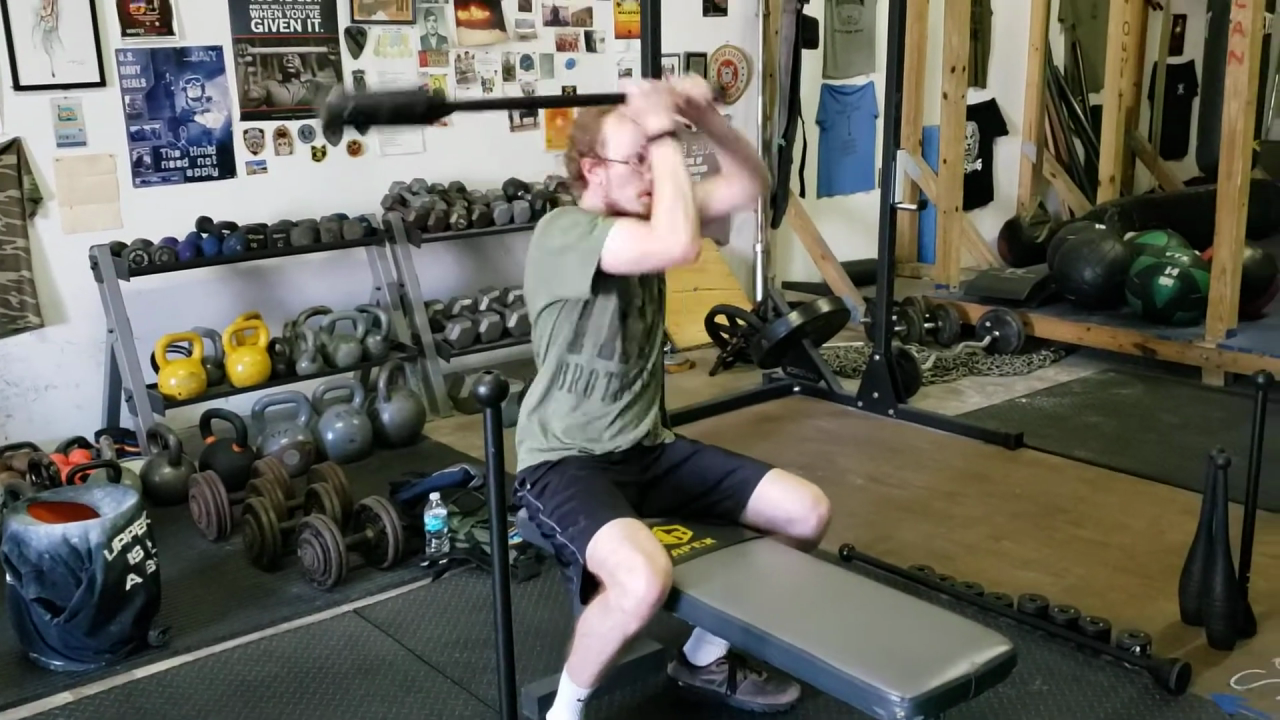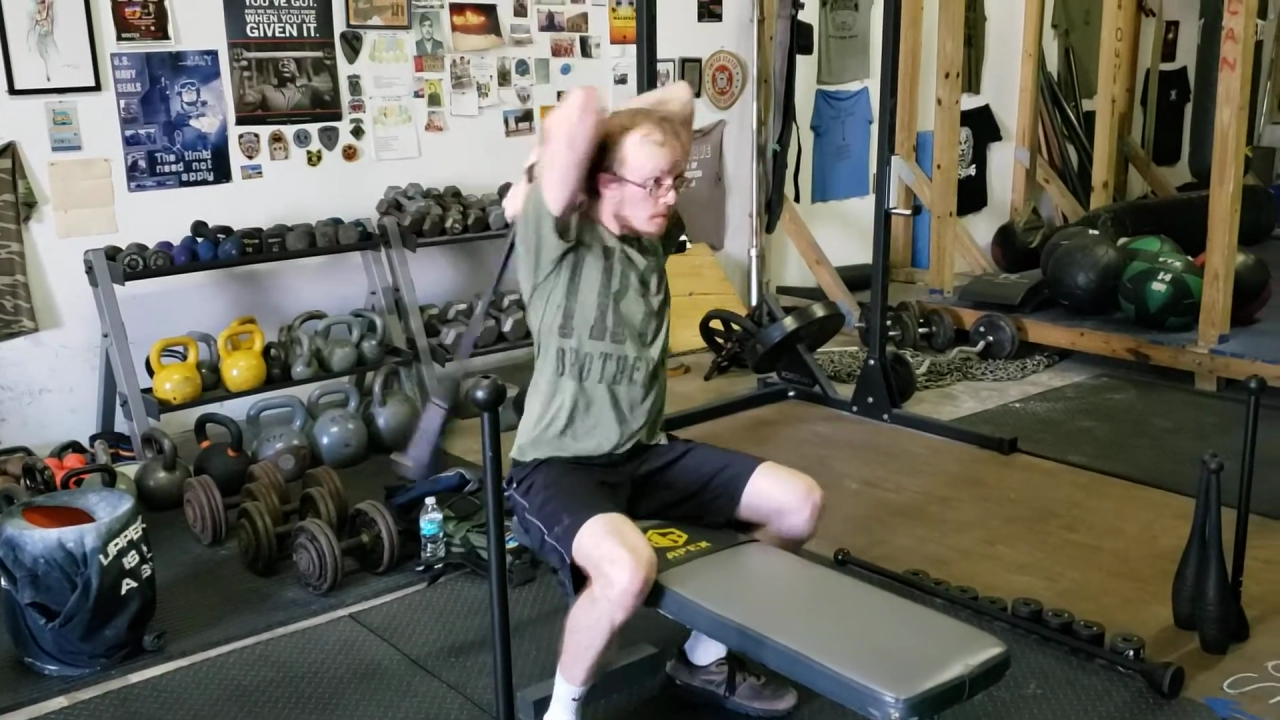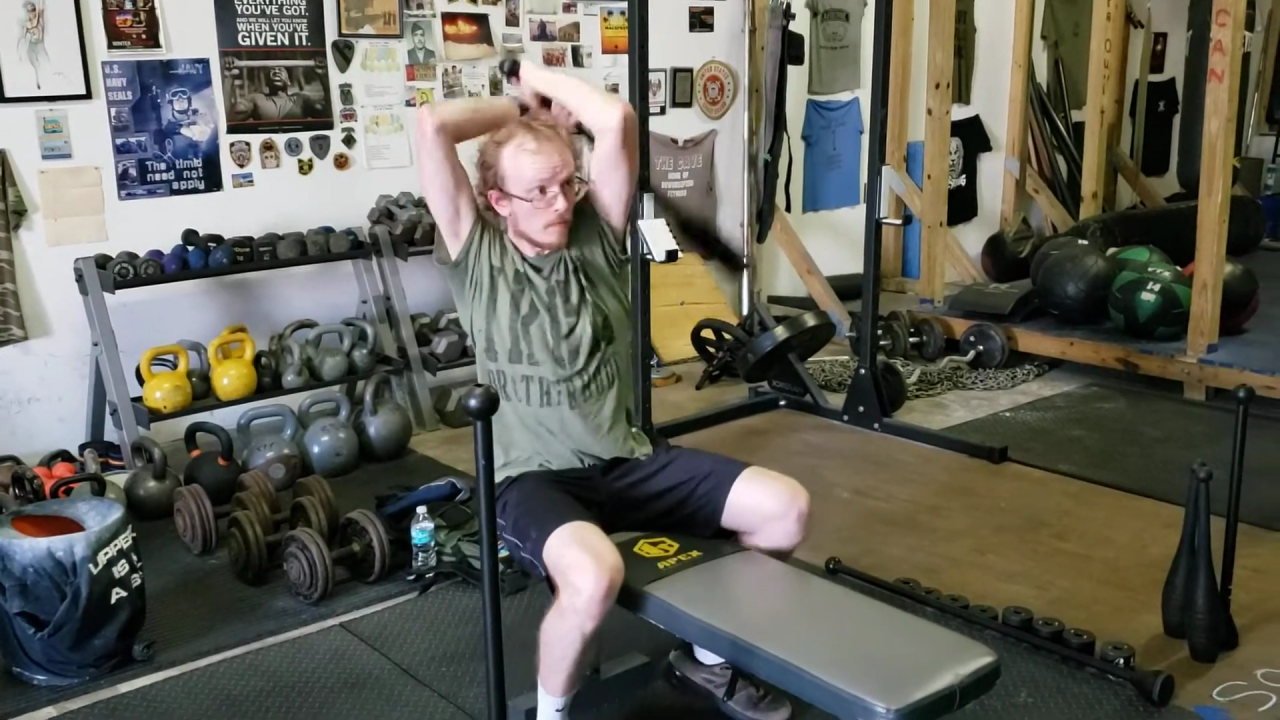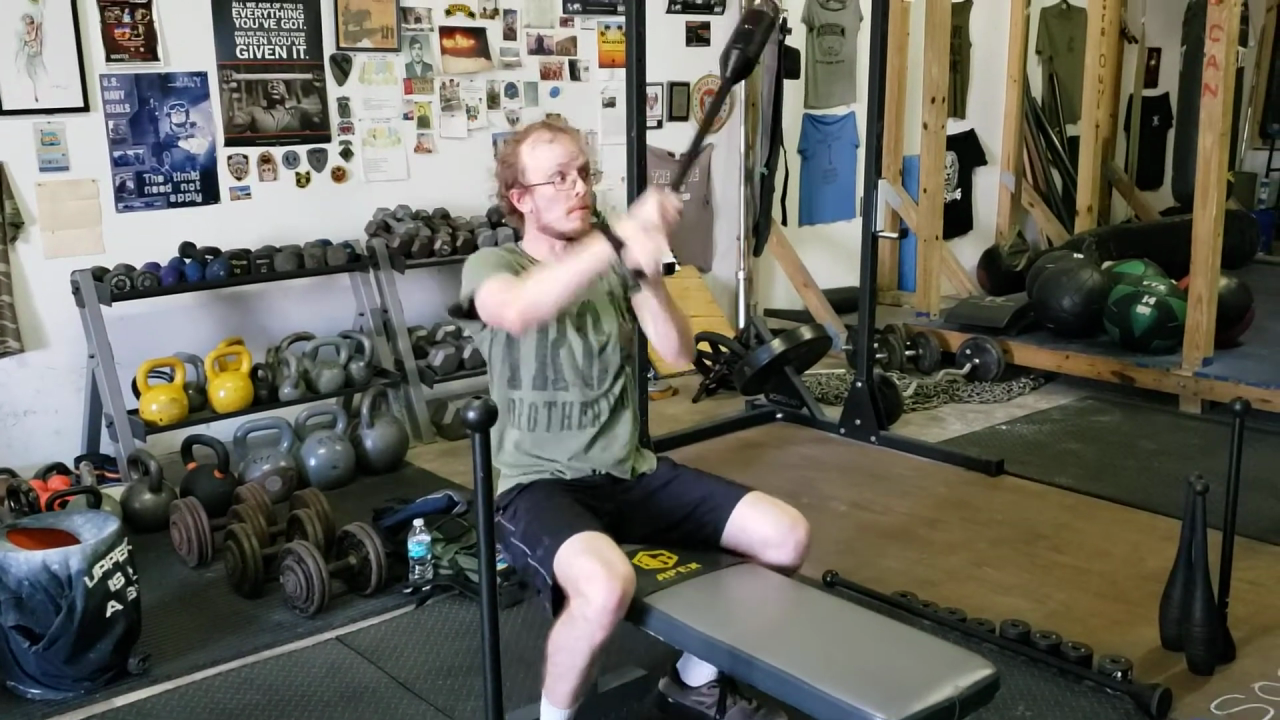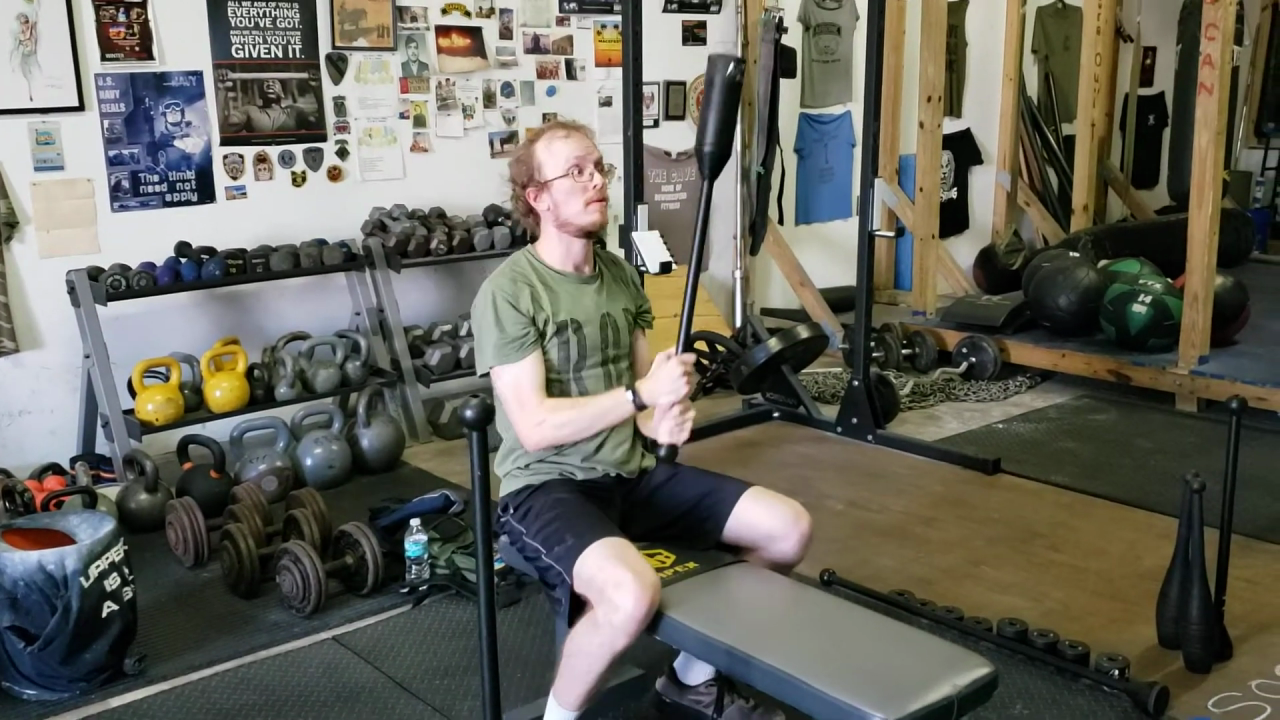
dt=0.3s
person 1, frame 1
left shoulder: (643, 223)
right shoulder: (564, 233)
left elbow: (751, 184)
right elbow: (678, 244)
left wrist: (702, 113)
right wrist: (662, 134)
left hip: (648, 448)
right hip: (564, 462)
left knee: (807, 511)
right knee: (643, 579)
left ankle: (705, 656)
person 1, frame 2
left shoulder: (647, 224)
right shoulder: (557, 230)
left elbow: (678, 98)
right elbow: (581, 116)
left wrist: (600, 142)
right wrist: (542, 178)
left hip: (647, 453)
right hip: (556, 463)
left knee: (800, 503)
right knee: (625, 570)
left ankle: (704, 656)
person 1, frame 3
left shoulder: (598, 236)
right shoulder: (475, 252)
left elbow: (617, 122)
right elbow: (429, 126)
left wrist: (547, 80)
right wrist: (518, 104)
left hip: (630, 461)
right hip: (536, 476)
left knee: (786, 510)
right knee: (592, 576)
left ankle: (708, 656)
person 1, frame 4
left shoulder: (614, 266)
right shoulder: (493, 268)
left elbow: (675, 351)
right elbow: (518, 312)
left wrist: (648, 264)
right wrist: (614, 241)
left hip: (630, 473)
right hip: (540, 486)
left knee: (787, 536)
right knee: (604, 587)
person 1, frame 5
left shoulder: (620, 274)
right shoulder: (507, 292)
right elbow: (534, 427)
left wrist: (662, 414)
right wrist: (641, 393)
left hip: (631, 473)
right hip: (545, 488)
left knee: (788, 527)
right knee: (631, 593)
